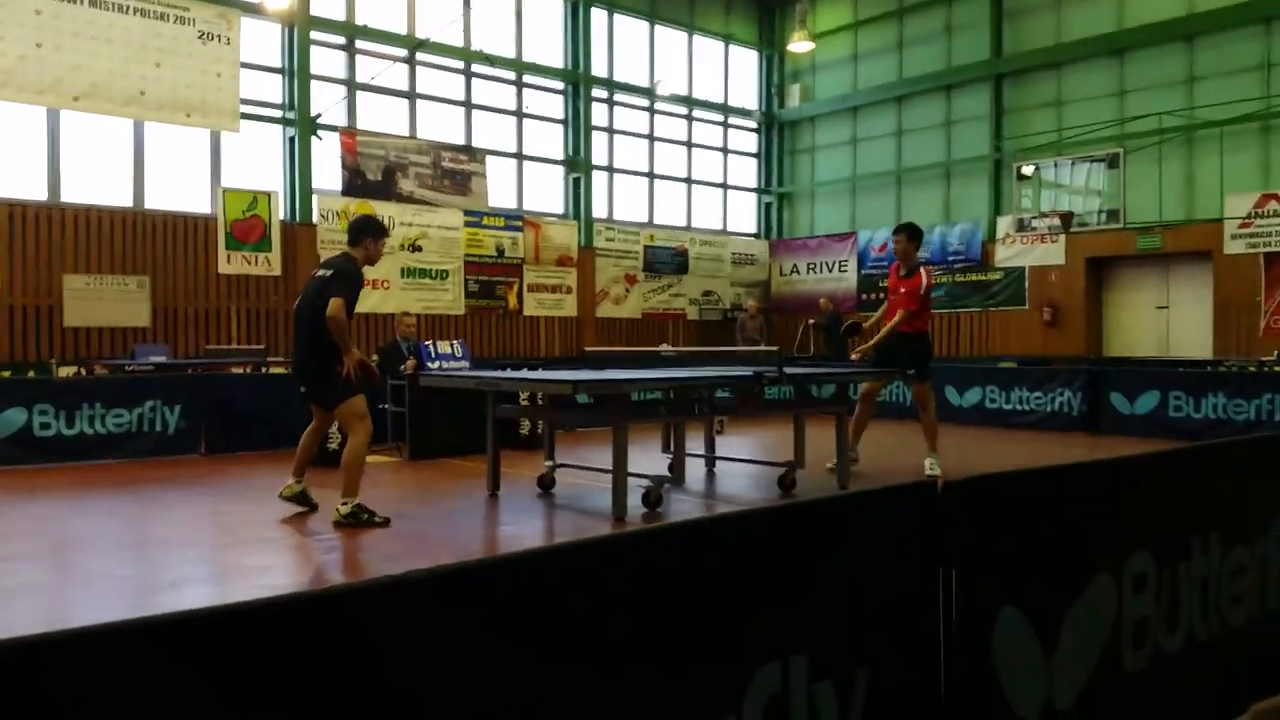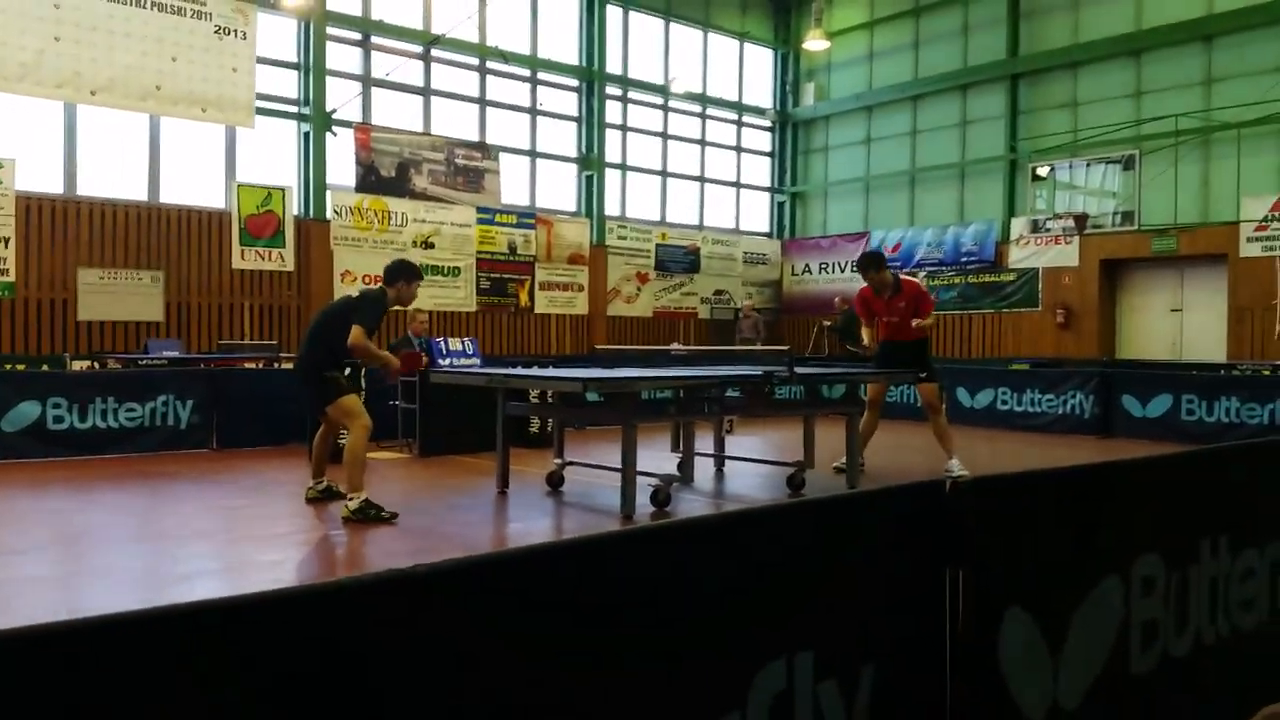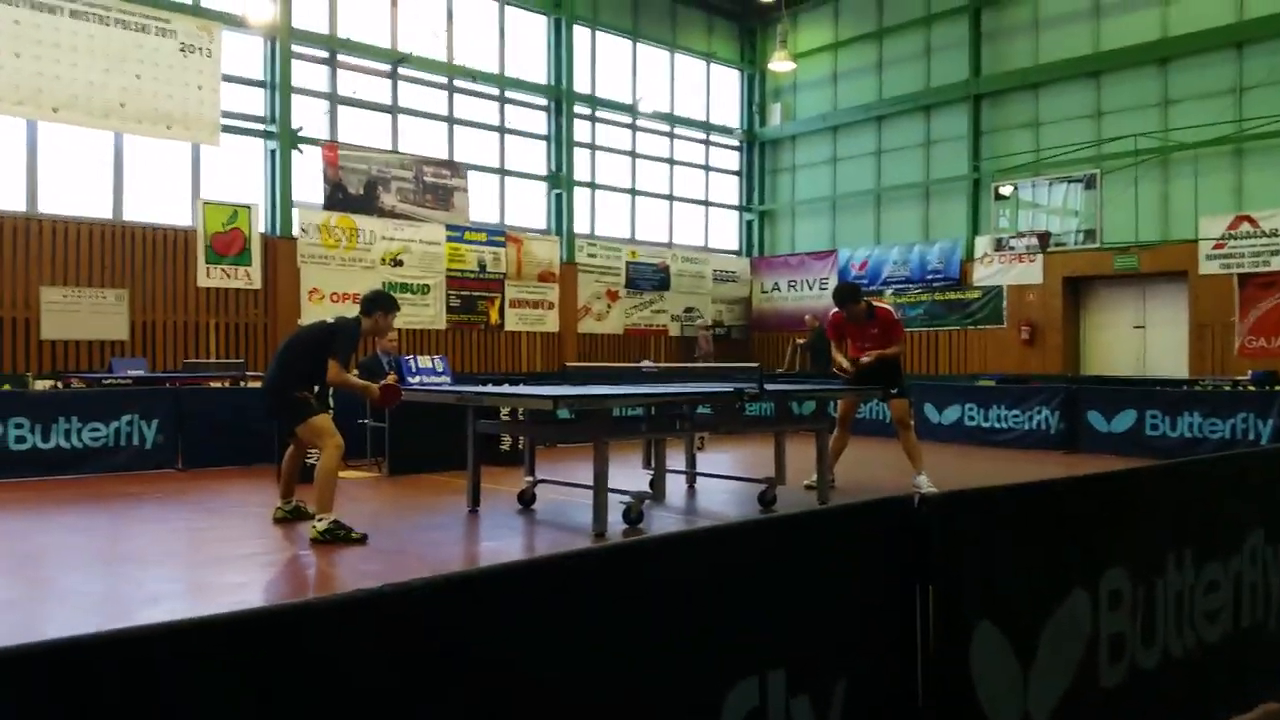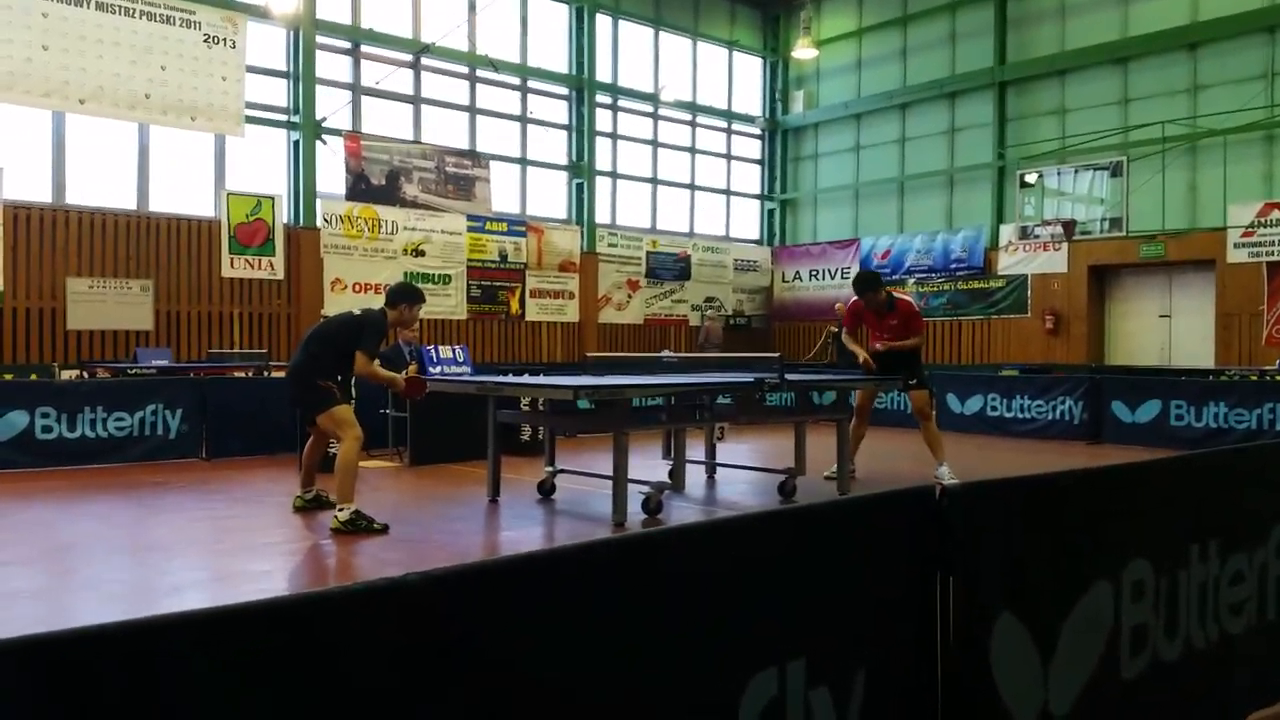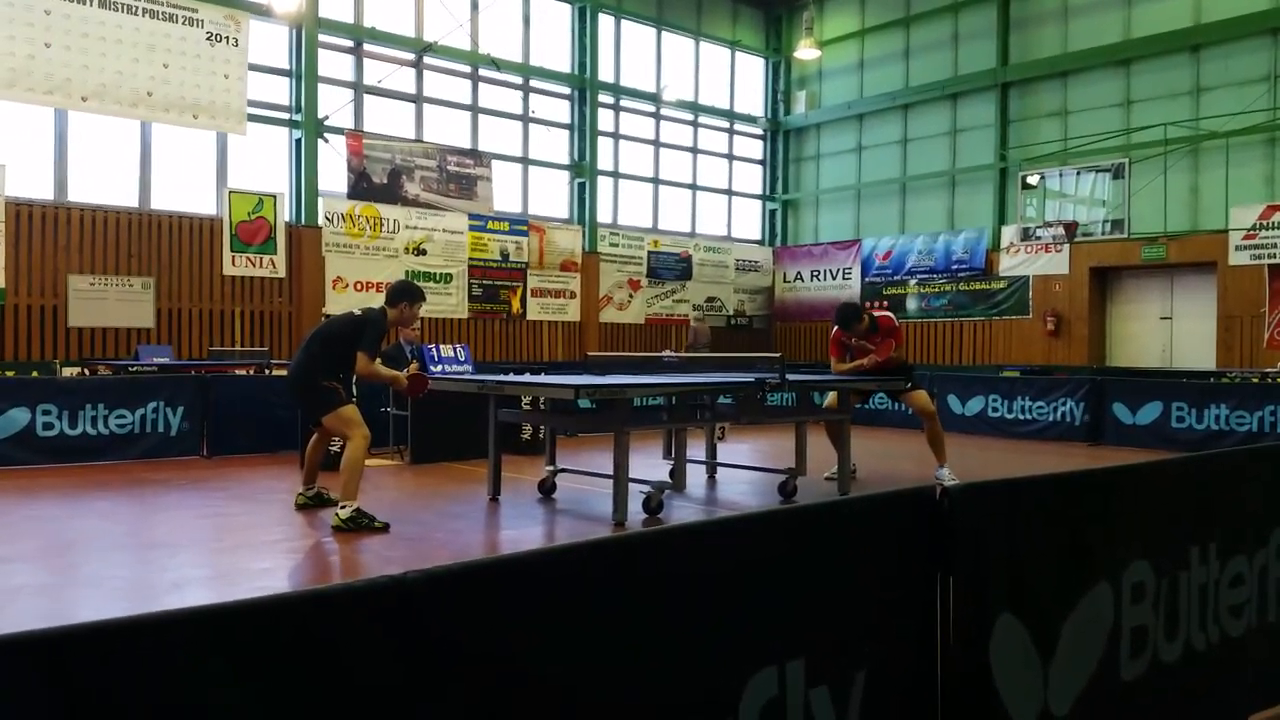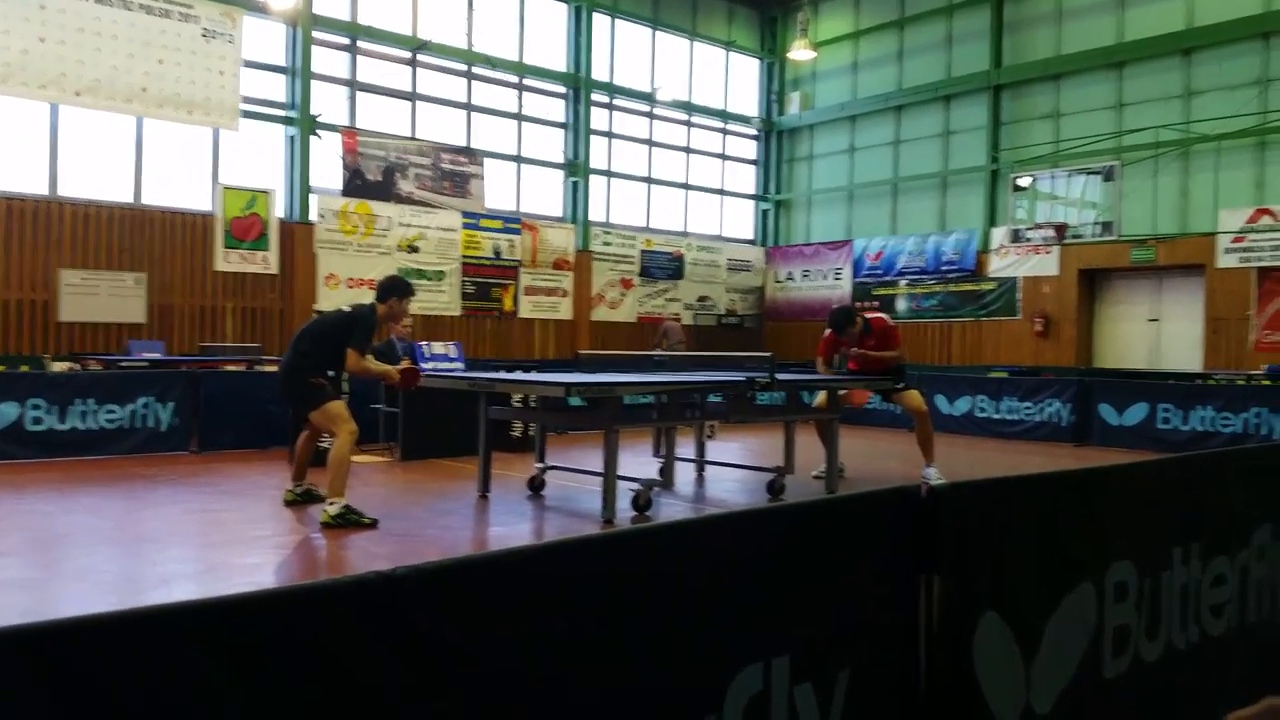
dt=0.7s
person 1, frame 1
left shoulder: (330, 265)
right shoulder: (350, 271)
left elbow: (301, 306)
right elbow: (334, 313)
right wrist: (348, 351)
left hip: (308, 357)
right hip: (326, 361)
left knee: (322, 422)
right knee: (361, 428)
left ankle: (295, 485)
right ankle: (348, 507)
person 1, frame 2
left shoulder: (369, 298)
right shoulder: (375, 302)
right elbow: (355, 343)
left wrist: (382, 361)
right wrist: (386, 359)
left hip: (312, 362)
right hip: (320, 366)
left knee: (332, 423)
right knee: (360, 425)
left ankle: (318, 485)
right ankle: (356, 503)
person 1, frame 3
left shoulder: (344, 326)
right shoulder: (349, 331)
left elbow: (331, 374)
right elbow: (334, 377)
left wrist: (365, 387)
right wrist: (364, 387)
left hip: (281, 384)
right hip: (289, 387)
left knee: (301, 442)
right knee: (332, 445)
left ankle: (286, 506)
right ankle: (324, 524)
person 1, frame 4
left shoulder: (371, 318)
right shoulder: (376, 323)
left elbow: (361, 364)
right elbow: (361, 369)
left wrist: (392, 378)
right wrist: (391, 379)
left hip: (304, 373)
right hip: (312, 377)
left knee: (323, 433)
right knee: (352, 436)
left ankle: (307, 495)
right ankle: (345, 514)
person 1, frame 5
left shoulder: (371, 317)
right shoulder: (376, 322)
left elbow: (363, 363)
right elbow: (363, 369)
left wrist: (395, 376)
right wrist: (393, 377)
left hip: (306, 374)
right hip: (315, 378)
left knee: (326, 431)
right knee: (359, 435)
left ankle: (308, 493)
right ankle: (347, 512)
person 1, frame 6
left shoulder: (361, 314)
right shoulder: (366, 318)
left elbow: (355, 358)
right elbow: (353, 365)
left wrist: (389, 370)
right wrist: (385, 373)
left hip: (298, 370)
right hip: (303, 374)
left knee: (316, 428)
right knee: (346, 430)
left ankle: (297, 489)
right ankle: (335, 508)
person 2, frame 1
left shoulder: (920, 279)
right shoulder: (894, 269)
left elbow: (900, 319)
left wrist: (870, 345)
right wrist: (868, 324)
left hip: (913, 341)
right hip: (889, 338)
left knee: (923, 401)
right knee: (866, 394)
left ankle: (931, 457)
right ankle: (851, 450)
person 2, frame 2
left shoulder: (914, 287)
right shoulder: (864, 294)
left elbow: (930, 319)
right elbow: (867, 324)
left wrist: (920, 324)
right wrist: (867, 339)
left hip: (916, 348)
right hip: (887, 347)
left knee: (932, 404)
right knee: (873, 403)
left ankle: (952, 460)
person 2, frame 3
left shoulder: (886, 313)
right shoulder: (836, 317)
left elbow: (899, 347)
right elbow: (835, 348)
left wrist: (878, 354)
right wrist: (843, 361)
left hip: (887, 366)
right hip: (857, 367)
left knee: (903, 422)
right knee: (842, 420)
left ankle: (920, 476)
person 2, frame 4
left shoulder: (906, 305)
right shoulder: (856, 306)
left elbow: (920, 339)
right elbow: (846, 335)
left wrist: (891, 345)
right wrist: (860, 352)
left hip: (906, 357)
right hip: (877, 357)
left knee: (923, 412)
right knee: (861, 410)
left ankle: (942, 467)
right ankle: (847, 464)
person 2, frame 5
left shoulder: (888, 320)
right shoulder: (839, 332)
left elbow: (899, 358)
right elbow: (836, 368)
left wrist: (868, 348)
right wrist: (862, 362)
left hip: (894, 371)
right hip: (862, 372)
left knee: (928, 411)
right knee: (829, 409)
left ankle: (943, 468)
person 2, frame 6
left shoulder: (882, 322)
right shoulder: (833, 334)
left elbow: (898, 355)
right elbow: (823, 365)
left wrist: (865, 354)
left hip: (888, 372)
right hip: (857, 373)
left knee: (920, 409)
right knee: (820, 407)
left ankle: (929, 467)
